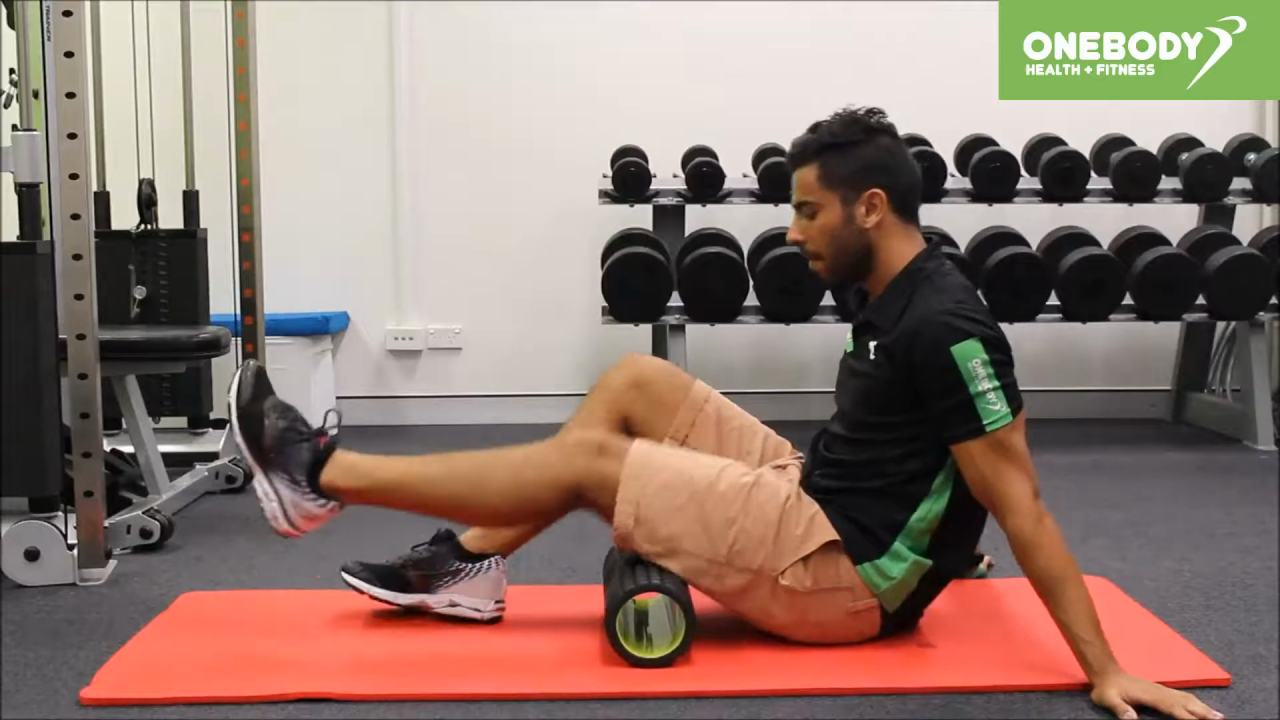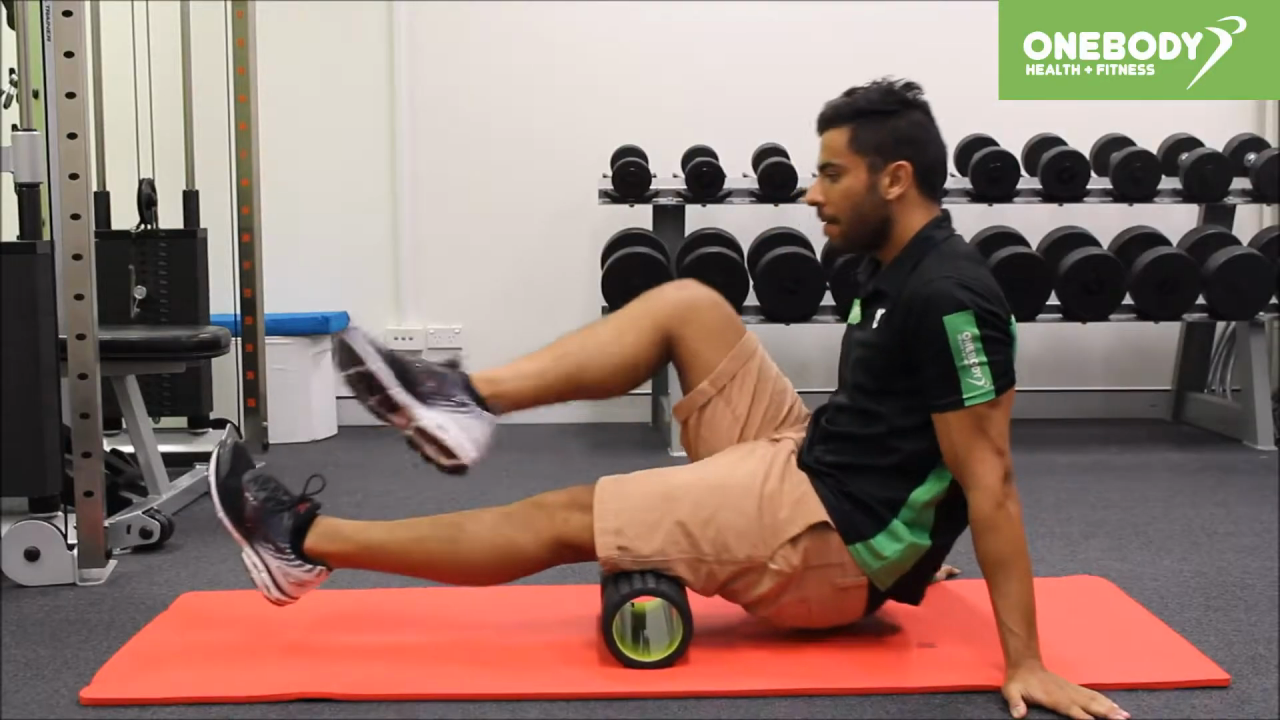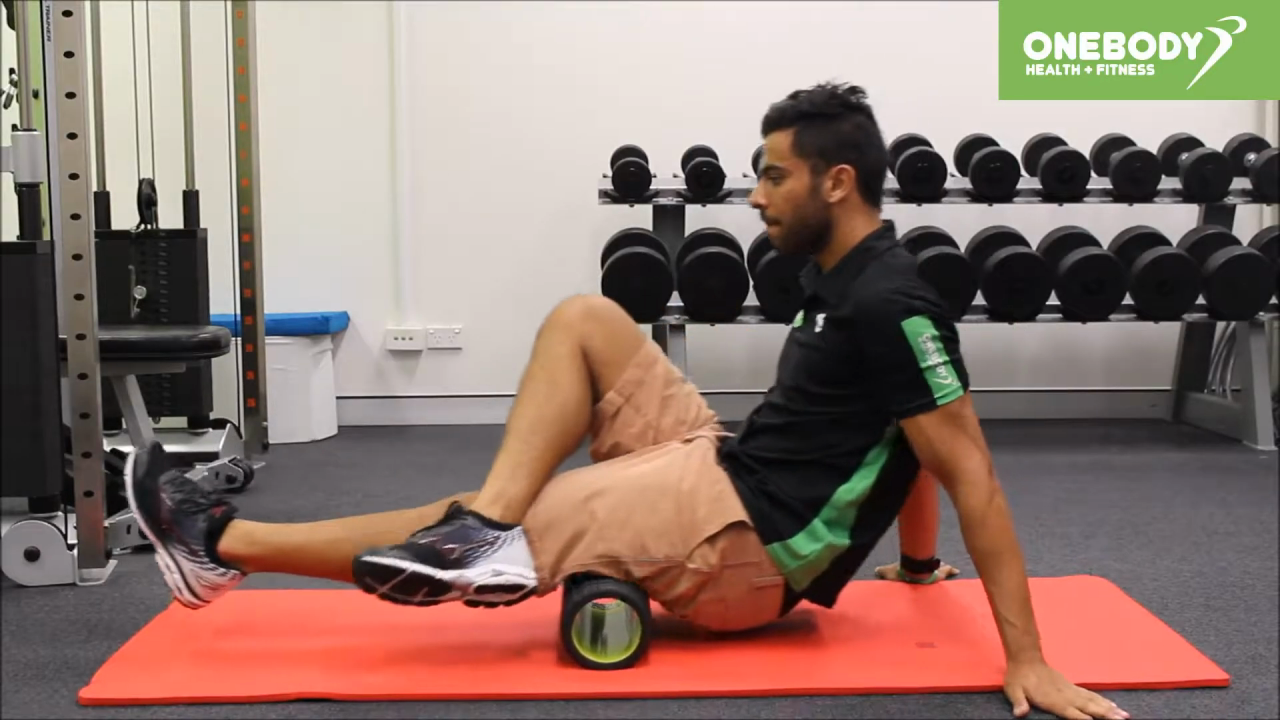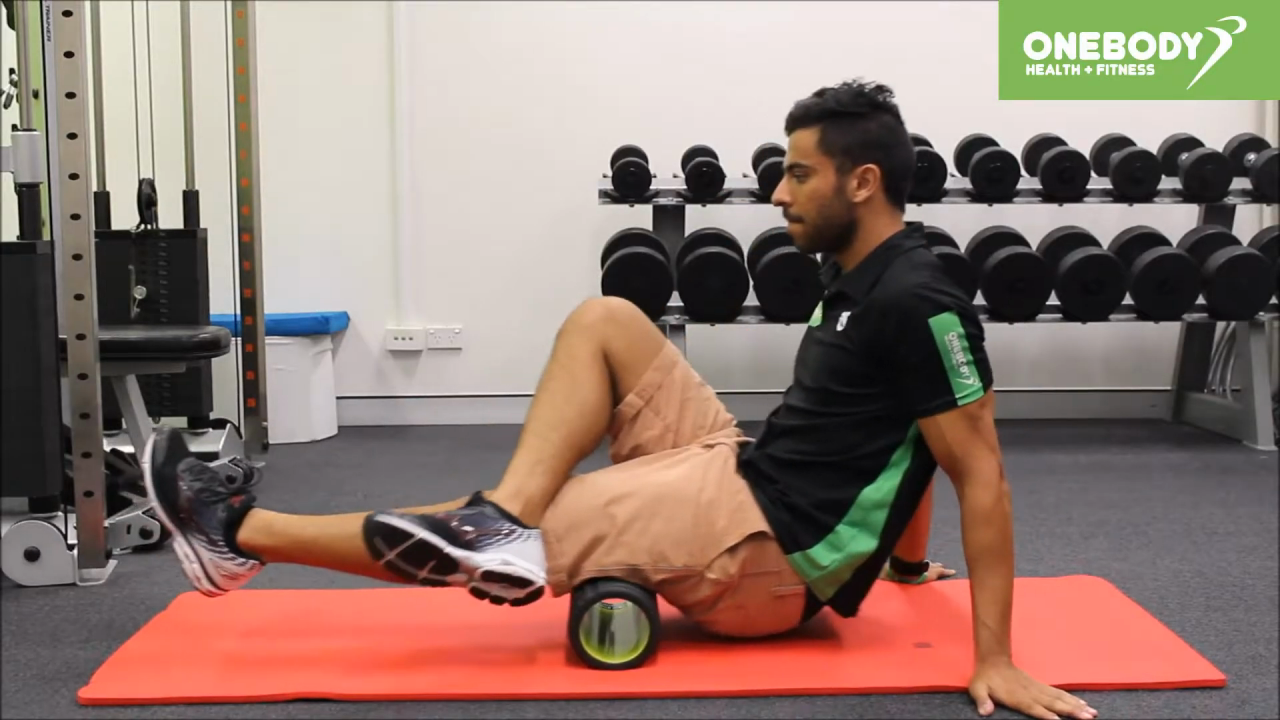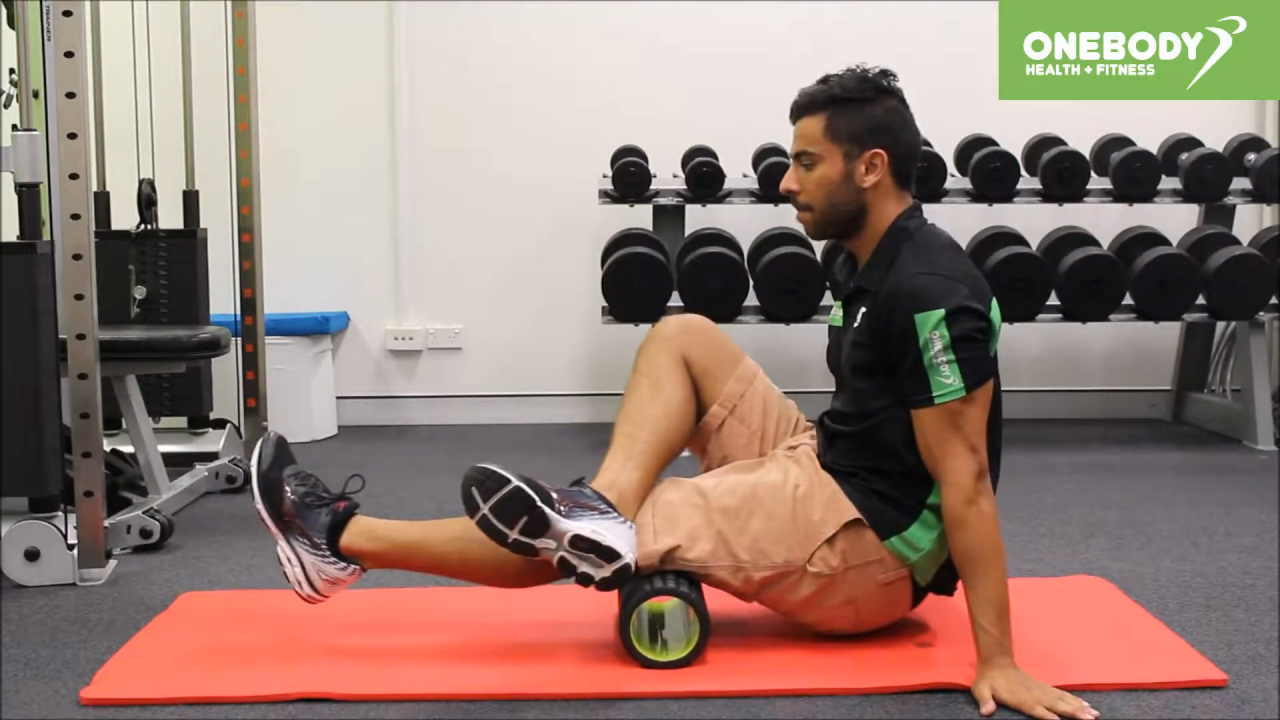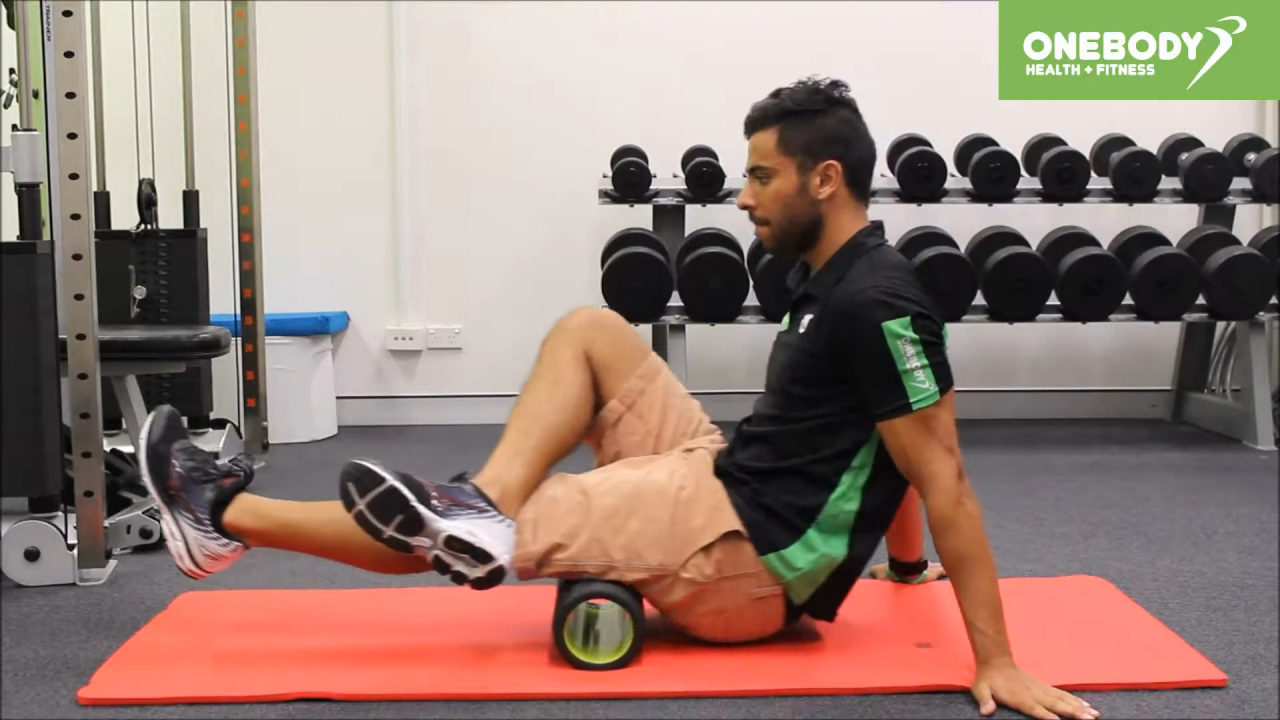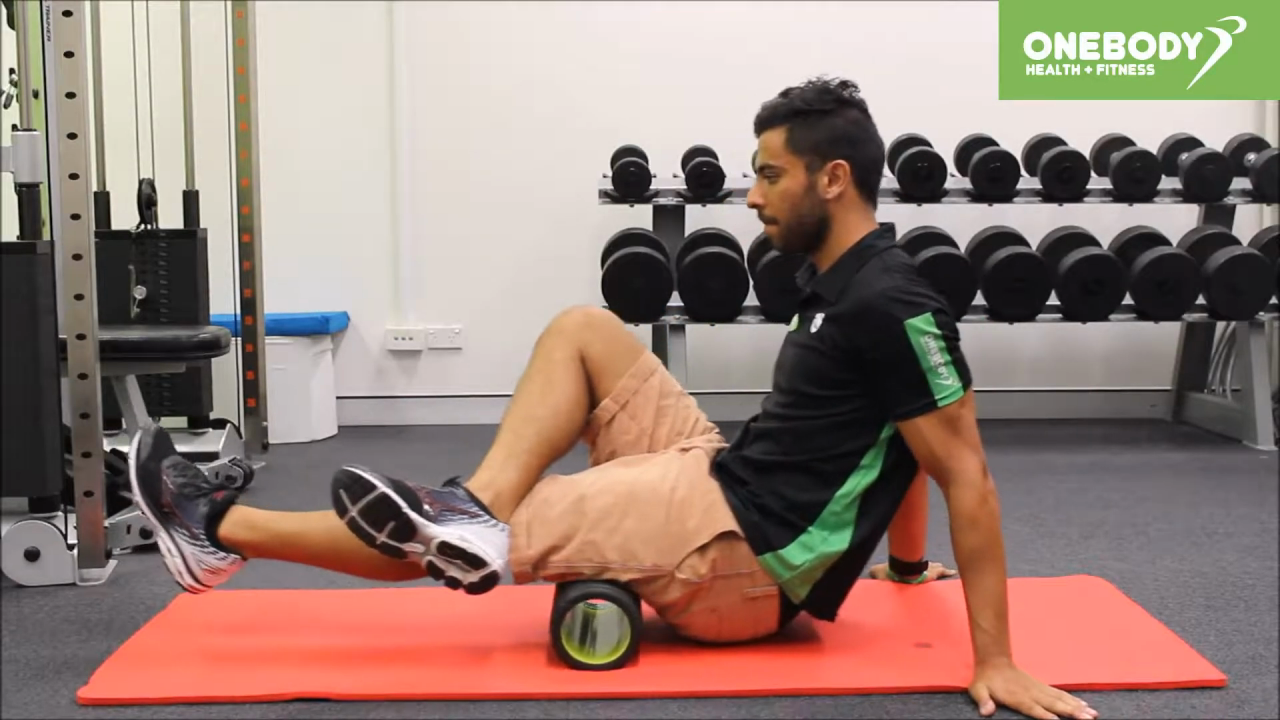
dt=0.7s
person 1, frame 1
left shoulder: (940, 325)
right shoulder: (892, 293)
left elbow: (1020, 502)
right elbow: (938, 463)
right wrist: (934, 538)
left hip: (837, 571)
right hip: (818, 503)
left knee: (581, 466)
right knee: (637, 383)
left ankle: (320, 473)
right ankle: (467, 565)
person 1, frame 2
left shoulder: (946, 297)
right shoulder: (897, 268)
left elbow: (989, 481)
right wrist: (909, 543)
left hip: (828, 543)
right hip: (810, 473)
left knee: (562, 519)
right knee: (687, 306)
left ankle: (310, 540)
right ankle: (465, 403)
person 1, frame 3
left shoulder: (888, 305)
right shoulder: (848, 278)
left elbow: (968, 470)
right elbow: (910, 443)
right wrist: (914, 559)
left hip: (742, 543)
right hip: (727, 474)
left knee: (483, 525)
right knee: (580, 323)
left ankle: (224, 544)
right ankle: (482, 532)
person 1, frame 4
left shoulder: (915, 302)
right shoulder: (863, 280)
left elbow: (982, 477)
right elbow: (903, 432)
right wrist: (905, 558)
left hip: (764, 556)
right hip: (744, 480)
left knee: (509, 539)
right knee: (604, 322)
left ankle: (246, 533)
right ankle: (501, 526)
person 1, frame 5
left shoulder: (925, 289)
right shoulder: (876, 264)
left elbow: (965, 478)
left hip: (865, 553)
right hip: (829, 483)
left knee: (577, 548)
right knee: (682, 339)
left ankle: (342, 538)
right ankle: (597, 516)
person 1, frame 6
left shoulder: (873, 302)
right shoulder: (834, 277)
left elbow: (942, 479)
right elbow: (889, 450)
right wrist: (903, 558)
left hip: (745, 559)
right hip: (730, 486)
left knee: (449, 538)
right knee: (590, 331)
left ankle: (229, 515)
right ankle: (477, 509)
person 1, frame 7
left shoulder: (887, 303)
right shoulder: (843, 279)
left elbow: (967, 478)
right elbow: (888, 442)
right wrist: (900, 559)
left hip: (744, 555)
right hip: (728, 486)
left knee: (435, 546)
right knee: (583, 331)
left ankle: (222, 529)
right ankle: (469, 515)
